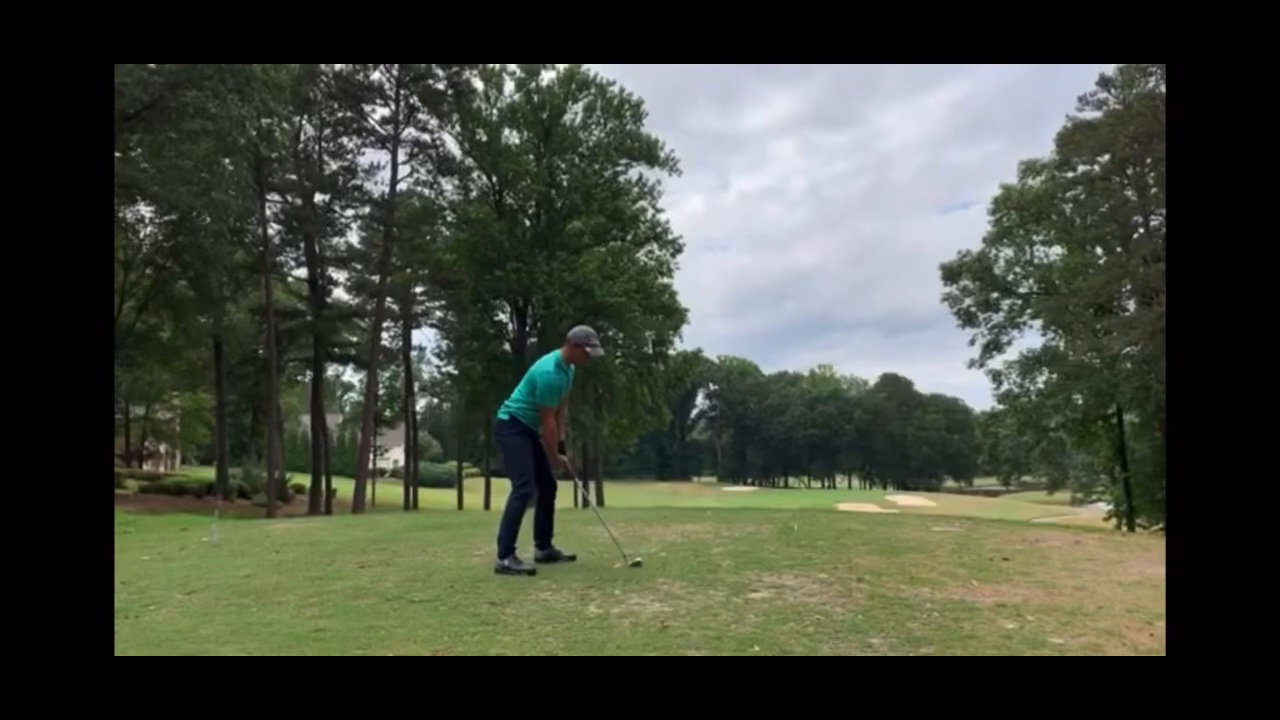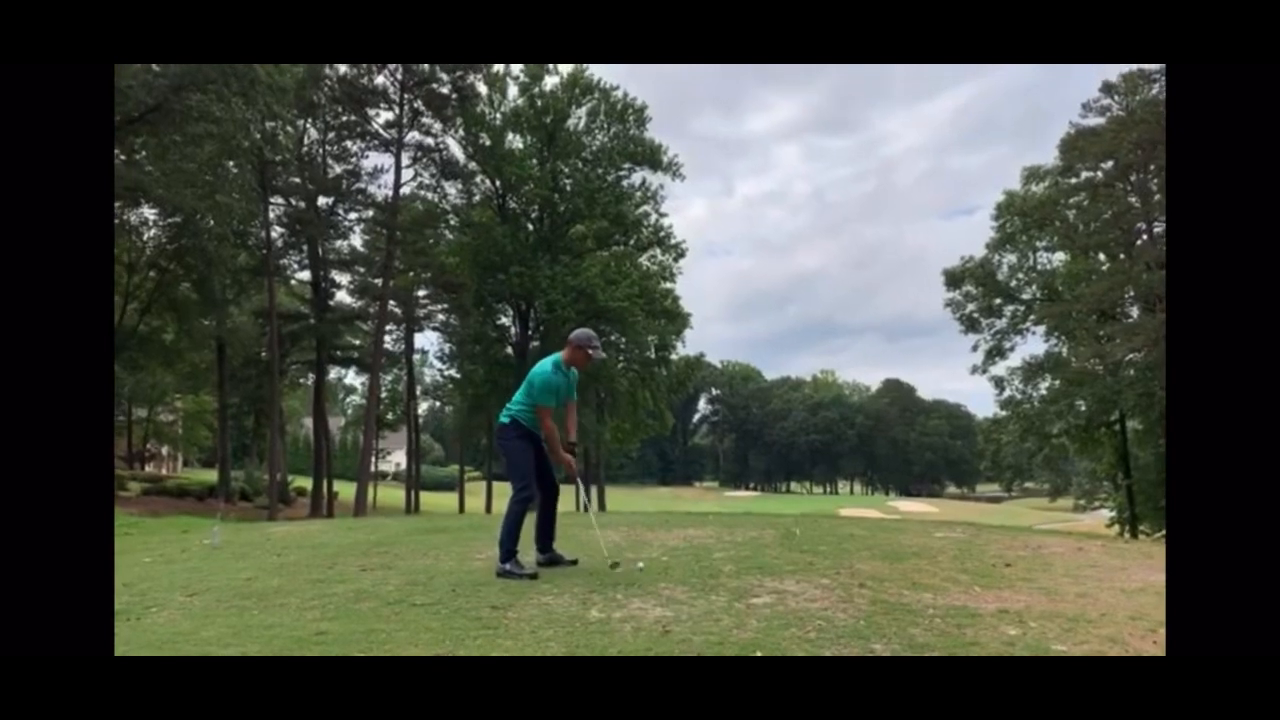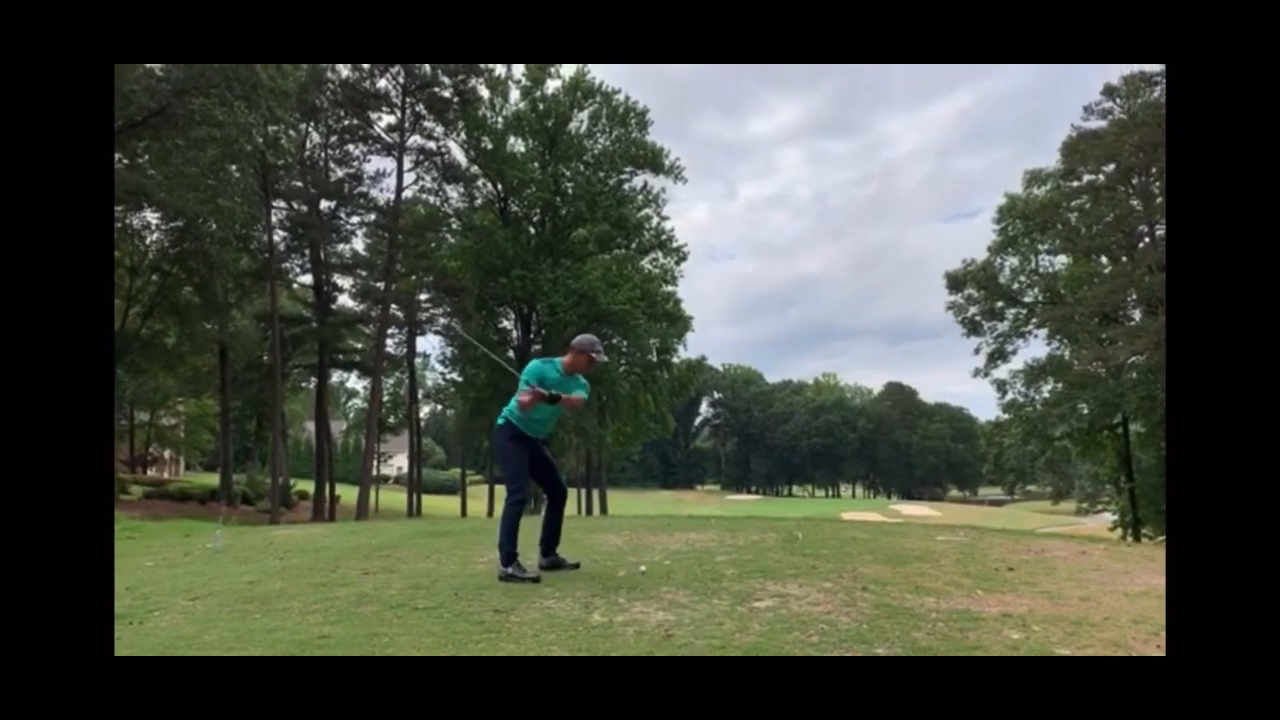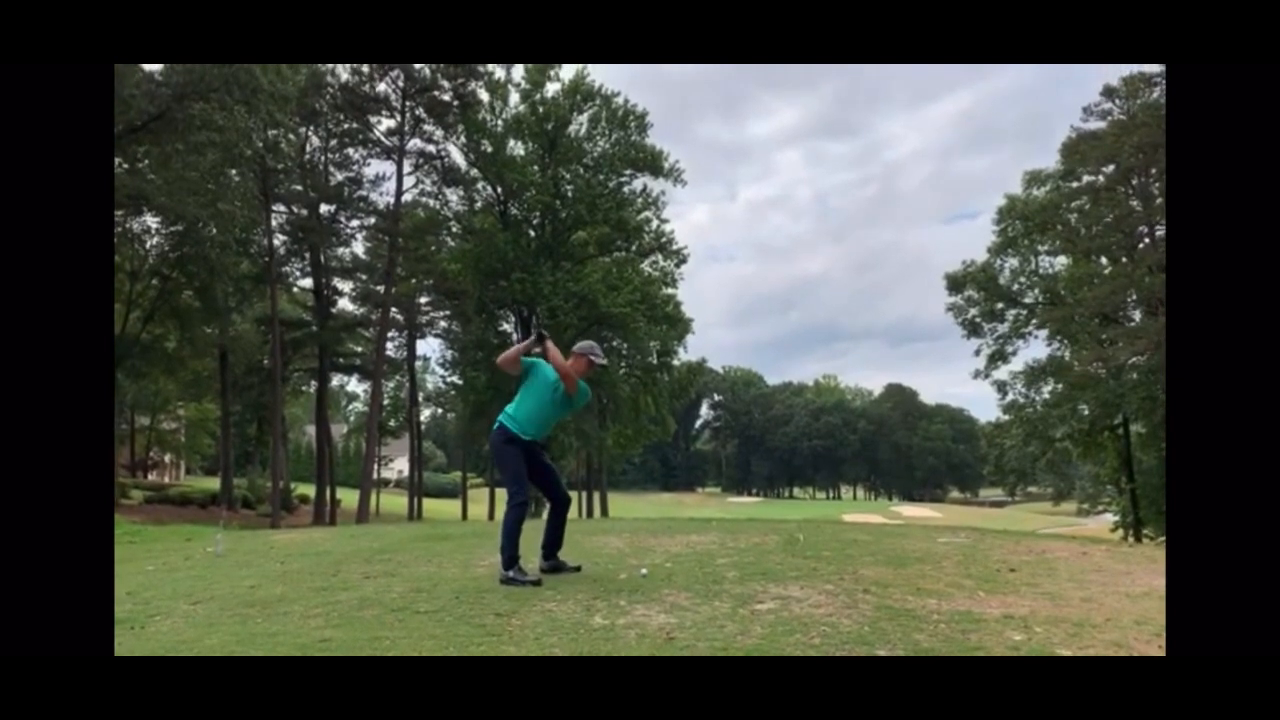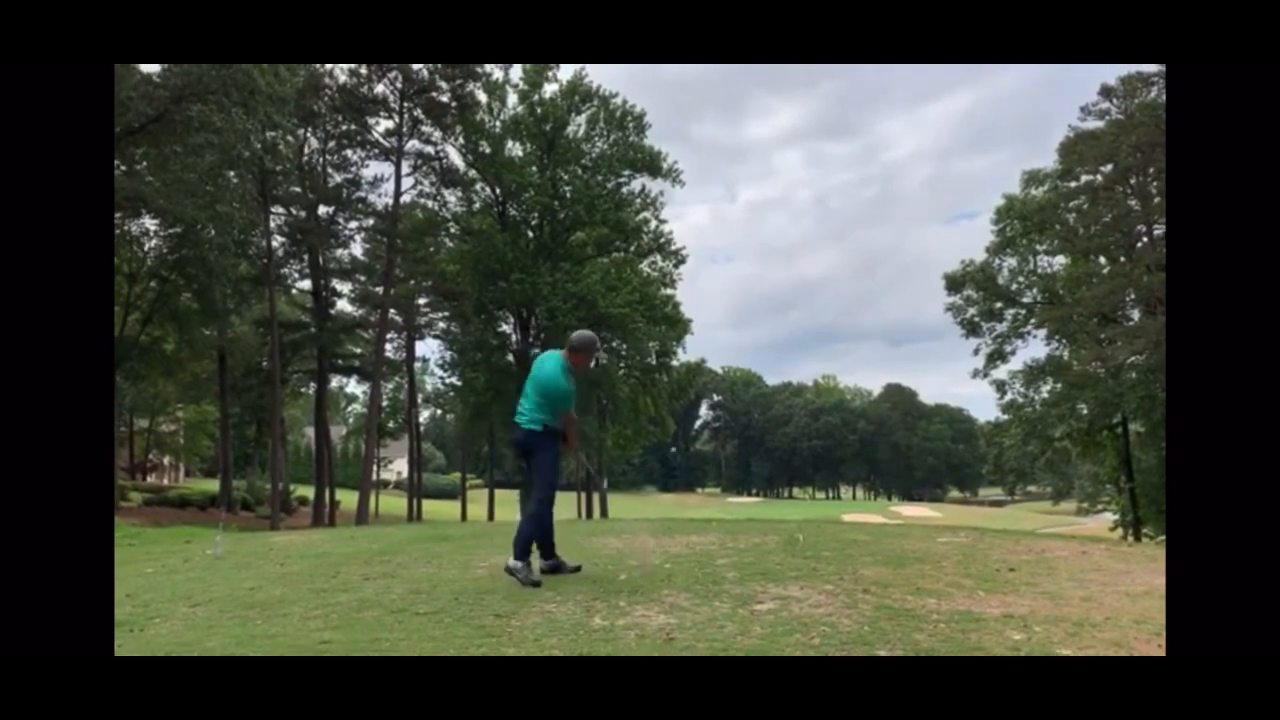
dt=0.4s
person 1, frame 1
left shoulder: (568, 369)
right shoulder: (549, 373)
left elbow: (561, 409)
right elbow: (547, 419)
left wrist: (561, 446)
right wrist: (554, 456)
left hip: (528, 430)
right hip: (512, 427)
left knee: (548, 486)
right knee: (524, 488)
left ankle: (543, 548)
right ankle: (504, 557)
person 1, frame 2
left shoulder: (572, 374)
right shoulder: (547, 373)
left elbow: (570, 410)
right elbow: (545, 419)
left wrist: (571, 447)
right wrist: (561, 455)
left hip: (531, 434)
right hip: (514, 430)
left knee: (550, 489)
right knee: (525, 492)
left ankle: (545, 552)
right ankle: (506, 561)
person 1, frame 3
left shoulder: (581, 385)
right shoulder: (539, 366)
left elbow: (575, 402)
right elbow: (522, 404)
left wrist: (557, 397)
right wrist: (533, 397)
left hip: (534, 440)
right hip: (510, 433)
left knee: (558, 492)
right knee: (519, 495)
left ankle: (548, 555)
right ankle: (507, 564)
person 1, frame 4
left shoulder: (582, 392)
right shoulder: (537, 367)
left elbow: (564, 372)
right elbow: (502, 362)
left wrist: (547, 341)
right wrist: (532, 341)
left hip: (532, 445)
right hip: (506, 438)
left knee: (561, 499)
right knee: (520, 498)
left ankle: (549, 558)
right ankle: (509, 568)
person 1, frame 5
left shoulder: (548, 356)
right shoulder: (563, 385)
right elbow: (568, 422)
right wrist: (570, 439)
left hip: (525, 432)
right hip: (542, 437)
left knee: (542, 494)
right knee: (543, 496)
left ankle: (548, 558)
right ankle: (518, 559)
